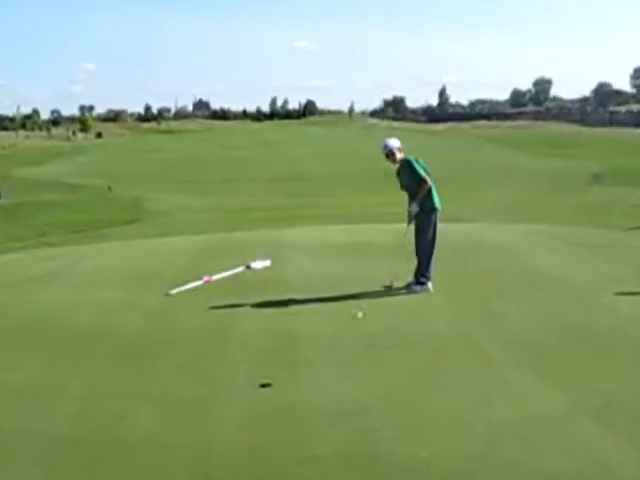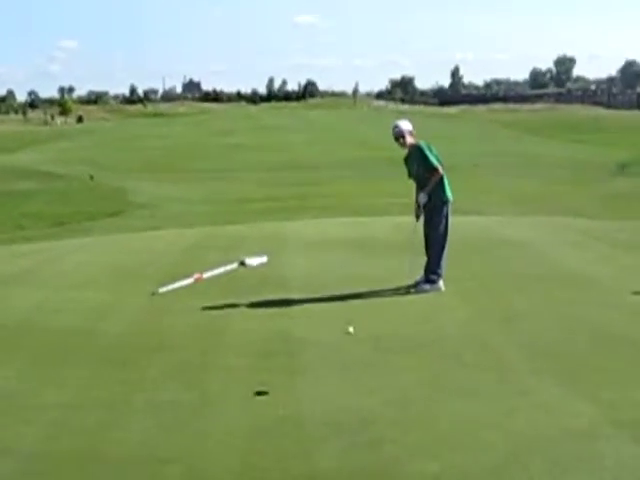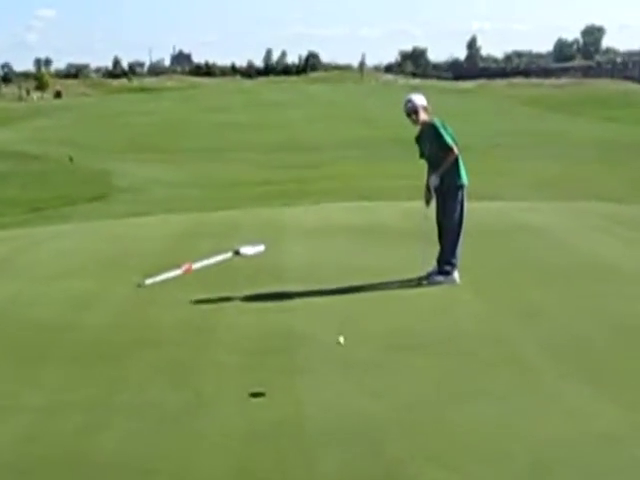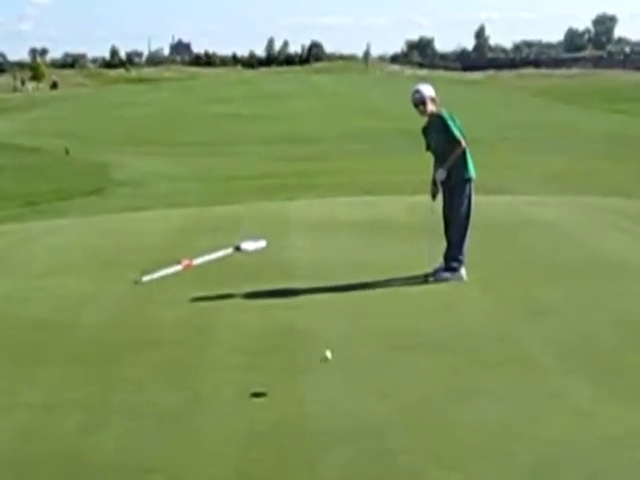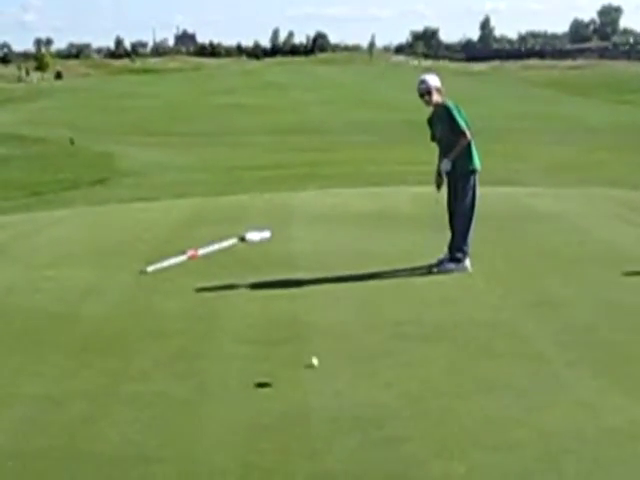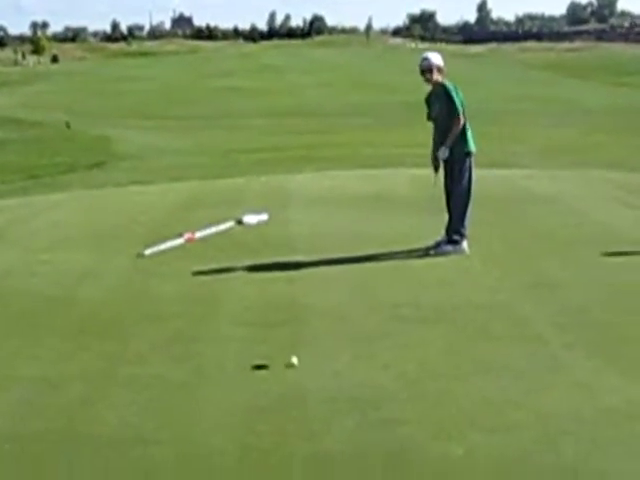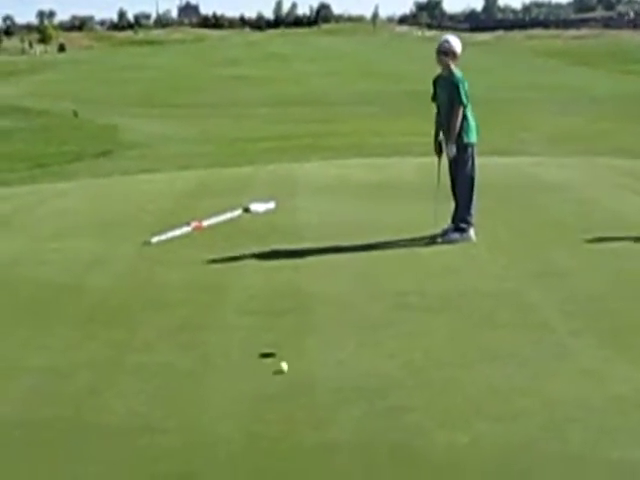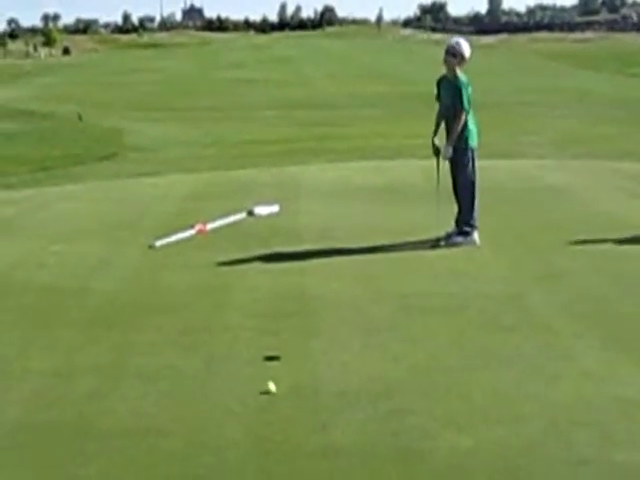
dt=0.2s
person 1, frame 1
left shoulder: (411, 162)
right shoulder: (400, 172)
left elbow: (427, 182)
left wrist: (416, 203)
right wrist: (410, 212)
left hip: (428, 207)
right hip: (419, 209)
left knee: (426, 244)
right knee: (420, 244)
left ankle: (424, 281)
right ankle: (419, 277)
person 1, frame 2
left shoulder: (422, 148)
right shoulder: (408, 158)
left elbow: (439, 171)
left wrist: (424, 193)
right wrist: (417, 205)
left hip: (439, 198)
right hip: (428, 200)
left knee: (437, 239)
right knee: (429, 238)
left ankle: (435, 279)
right ankle: (429, 275)
person 1, frame 3
left shoulder: (436, 126)
right shoulder: (420, 137)
left elbow: (454, 152)
left wrist: (437, 175)
right wrist: (427, 188)
left hip: (453, 182)
right hip: (441, 184)
left knee: (451, 225)
right knee: (443, 225)
left ankle: (449, 271)
right ankle: (443, 266)
person 1, frame 4
left shoulder: (444, 118)
right shoulder: (427, 128)
left elbow: (461, 145)
left wrist: (444, 169)
right wrist: (434, 181)
left hip: (461, 175)
right hip: (448, 178)
left knee: (458, 221)
right knee: (449, 220)
left ankle: (456, 267)
right ankle: (450, 262)
person 1, frame 5
left shoulder: (450, 109)
right shoulder: (432, 119)
left elbow: (466, 136)
left wrist: (448, 160)
right wrist: (438, 172)
left hip: (465, 166)
right hip: (452, 169)
left knee: (462, 212)
right knee: (454, 211)
left ankle: (460, 258)
right ankle: (454, 253)
person 1, frame 6
left shoulder: (449, 90)
right shoulder: (430, 97)
left elbow: (460, 119)
left wrist: (445, 147)
right wrist: (434, 153)
left hip: (461, 149)
right hip: (447, 151)
left knee: (459, 194)
right knee: (450, 194)
left ankle: (458, 240)
right ankle: (451, 235)
person 1, frame 7
left shoulder: (456, 79)
right shoulder: (438, 80)
left elbow: (459, 110)
left wrist: (452, 141)
right wrist: (437, 138)
left hip: (463, 137)
right hip: (451, 137)
left knee: (464, 182)
right knee: (456, 182)
left ankle: (465, 228)
right ankle: (458, 223)
person 1, frame 8
left shoulder: (461, 83)
right shoulder: (442, 81)
left elbow: (461, 115)
left wrist: (449, 144)
right wrist: (434, 136)
left hip: (464, 140)
right hip: (454, 141)
left knee: (466, 186)
right knee: (458, 185)
left ankle: (468, 232)
right ankle: (462, 226)
